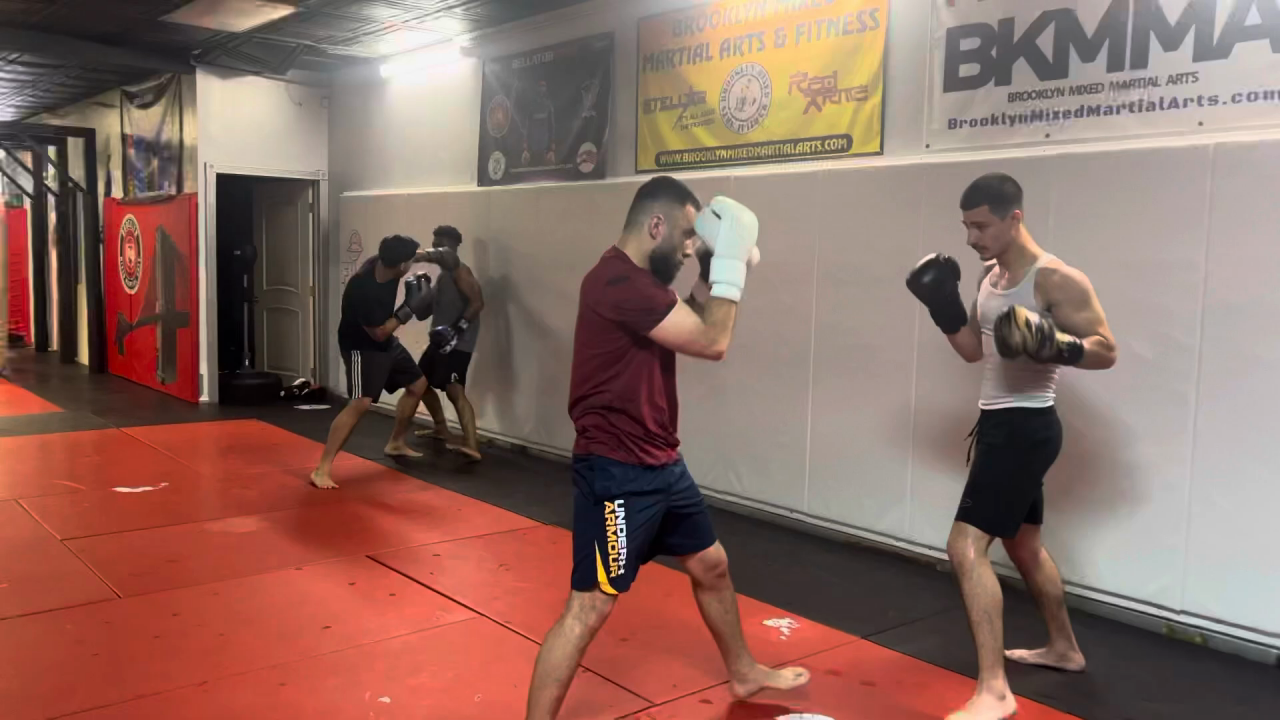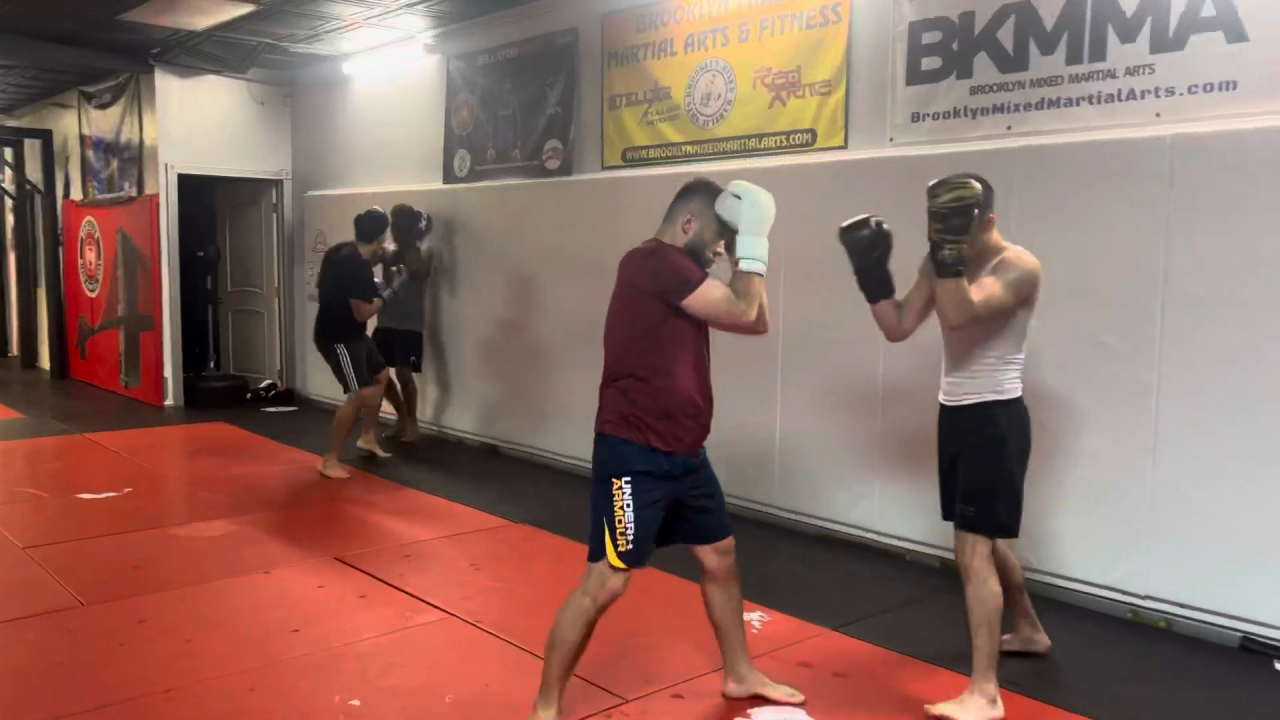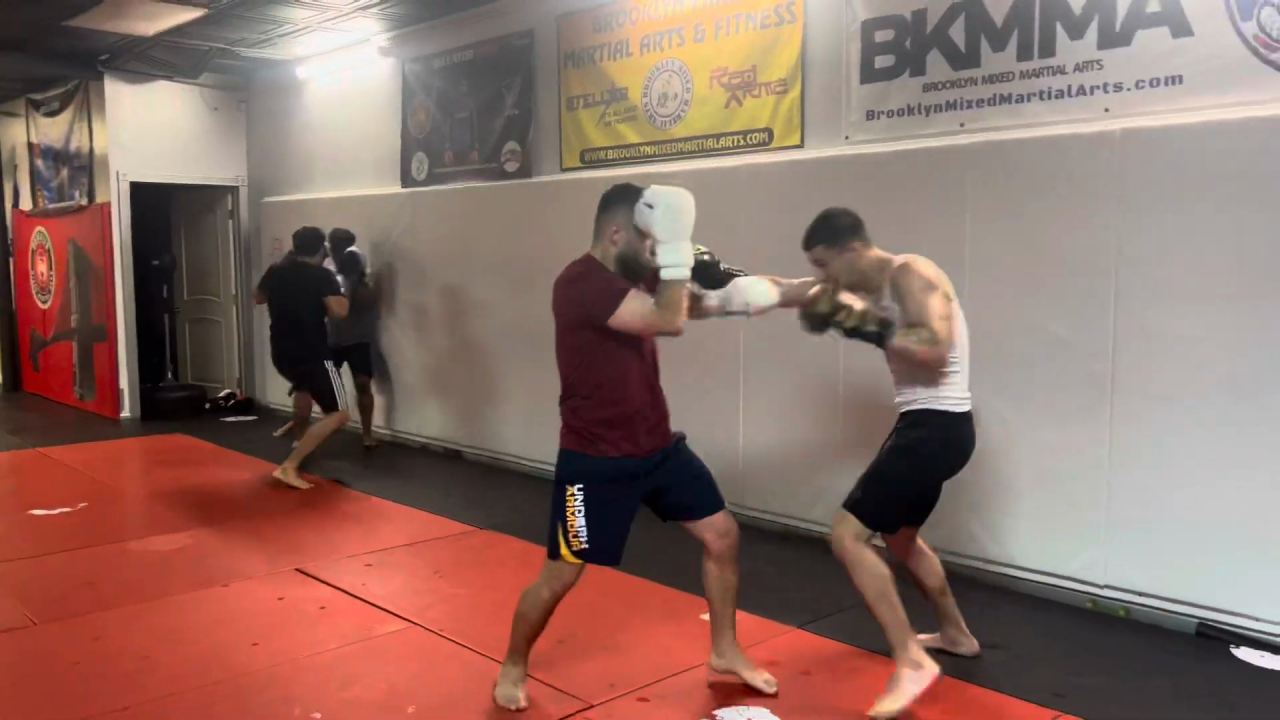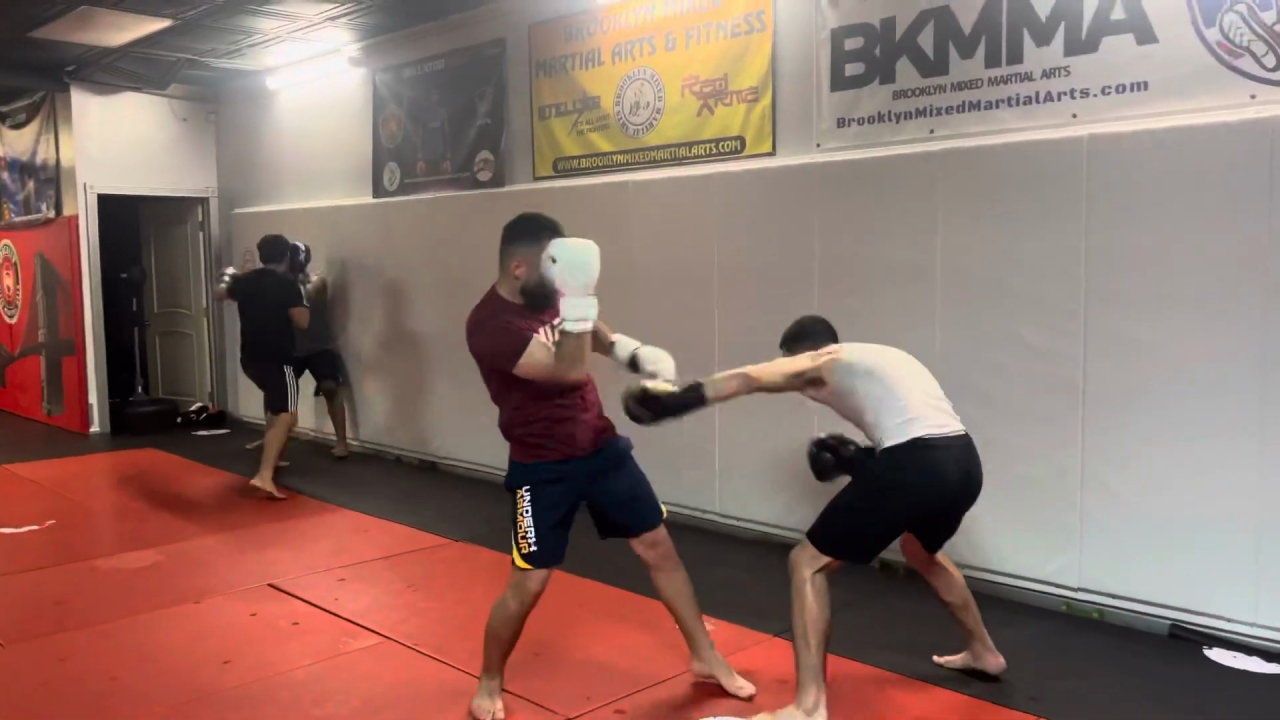
dt=0.3s
person 1, frame 1
left shoulder: (642, 278)
right shoulder: (621, 282)
left elbow: (700, 331)
right elbow: (712, 344)
left wrist: (721, 267)
right wrist: (729, 263)
left hip: (659, 464)
right hip: (617, 471)
left knee: (711, 566)
right knee: (590, 608)
left ankle: (745, 673)
person 1, frame 2
left shoulder: (677, 271)
right shoulder: (653, 264)
left elbow: (758, 323)
right elbow: (742, 312)
left wrist: (746, 248)
right wrist: (752, 240)
left hip: (683, 451)
right hip: (632, 453)
left knee: (721, 561)
right knee: (603, 583)
left ankle: (740, 675)
person 1, frame 3
left shoulder: (636, 272)
right shoulder: (586, 282)
left elbow: (672, 314)
right elbow: (670, 321)
right wrist: (673, 246)
left hip: (655, 443)
right hip: (594, 457)
left knee: (722, 535)
right knee: (562, 575)
left ankle: (727, 654)
right ankle: (514, 663)
person 1, frame 4
left shoulder: (552, 293)
right shoulder: (490, 325)
left elbow: (589, 332)
right elbow: (573, 370)
left wrist: (630, 350)
right wrist: (580, 297)
left hip: (600, 446)
right hip: (541, 467)
left knee: (659, 548)
right knee: (528, 584)
left ankle: (707, 659)
person 2, frame 1
left shoulder: (1059, 279)
right shoulder: (992, 274)
left elbow: (1106, 351)
right elbow: (975, 349)
left wrist: (1047, 344)
right wrist: (943, 303)
left hip: (1025, 427)
right hip: (996, 420)
left knee: (966, 545)
right knee: (1023, 541)
right ankle: (1064, 647)
person 2, frame 2
left shoulder: (1019, 267)
right shoulder: (939, 263)
left elbow: (958, 315)
right elbow: (897, 328)
left wrist: (951, 246)
right wrist: (871, 269)
left hip: (995, 421)
right hip: (954, 416)
left knee: (973, 551)
right knee: (984, 539)
right ankle: (1029, 630)
person 2, frame 3
left shoulder: (910, 272)
right shoulder: (877, 281)
left elbow: (936, 353)
right elbow: (808, 302)
left wrist: (864, 324)
left hip: (938, 428)
right hip: (920, 425)
left knee: (848, 535)
right knee: (901, 538)
left ankle: (911, 663)
right ankle: (955, 634)
person 2, frame 4
left shoulder: (821, 361)
right shoulder: (888, 361)
left elbow: (752, 379)
left wrist: (675, 399)
right wrist: (856, 457)
left hip: (913, 464)
right hip: (963, 463)
left knee: (808, 565)
right knee: (920, 551)
right ankle: (984, 652)
person 3, frame 1
left shoulder: (382, 265)
right shoulder: (364, 291)
right elbow: (378, 333)
left wrist: (415, 283)
right wrist: (410, 307)
left hip: (387, 343)
right hip: (361, 347)
left knee: (418, 385)
right knee: (359, 404)
left ankle: (396, 444)
right ankle: (323, 467)
person 3, frame 2
left shoulder: (339, 251)
right shoulder: (357, 267)
left elbow: (320, 283)
right elbow: (362, 313)
right wrist: (390, 291)
left hip: (350, 333)
right hip: (337, 338)
left knee: (380, 375)
right knee: (361, 394)
left ankle: (368, 438)
right ankle: (330, 458)
person 3, frame 3
left shoulder: (275, 271)
right shoulder: (322, 276)
left elbow: (259, 297)
right elbow: (340, 311)
right wrist: (338, 287)
left hip: (281, 354)
right hip: (313, 354)
left knee: (305, 386)
right knee: (338, 414)
left ankle: (304, 438)
right ankle: (289, 467)
person 3, frame 4
left shoulder: (244, 280)
right shoulder: (287, 283)
left elbow: (219, 293)
right elbow: (303, 322)
left wrist: (227, 275)
right wrist: (301, 298)
left hip: (250, 359)
right hip: (278, 359)
left knee: (274, 402)
right knee: (286, 417)
left ankle: (271, 455)
right ankle: (264, 476)
person 4, frame 1
left shoulder: (460, 271)
right shoulder: (443, 274)
left elbow: (478, 301)
left wrist: (459, 328)
left hip: (457, 344)
right hip: (440, 341)
left knee: (454, 391)
left ankle: (472, 446)
right ankle: (441, 429)
person 4, frame 2
left shoulder: (421, 252)
right shoulder: (391, 253)
left elbow: (419, 271)
left wrist: (415, 241)
left hip: (409, 324)
right hip: (386, 322)
left knee: (403, 373)
left ankle: (411, 424)
right ankle: (404, 421)
person 4, frame 3
left shoulder: (360, 276)
left elbow: (368, 300)
left wrist: (360, 273)
left hip: (358, 340)
right hip: (332, 338)
left knee: (362, 382)
left ankle: (367, 433)
person 4, frame 4
left shoulder: (318, 282)
left elbow: (308, 296)
left wrist: (298, 275)
left hip: (321, 347)
right hip: (293, 348)
left knee: (331, 388)
left ankle: (342, 443)
